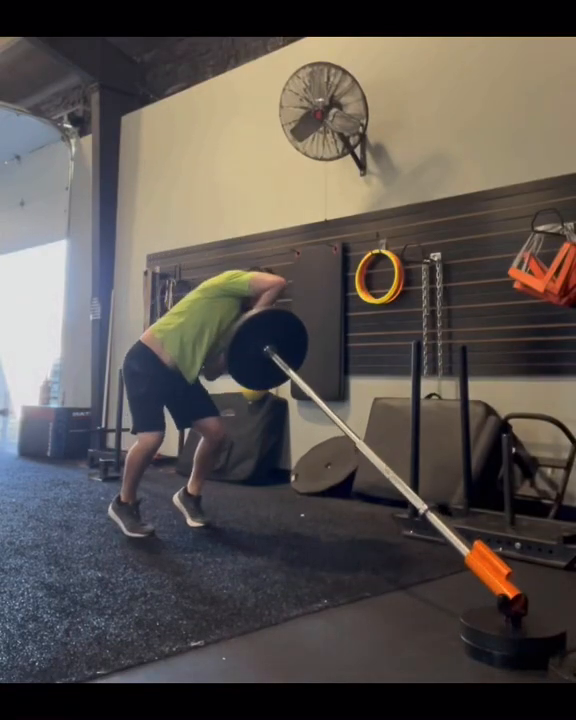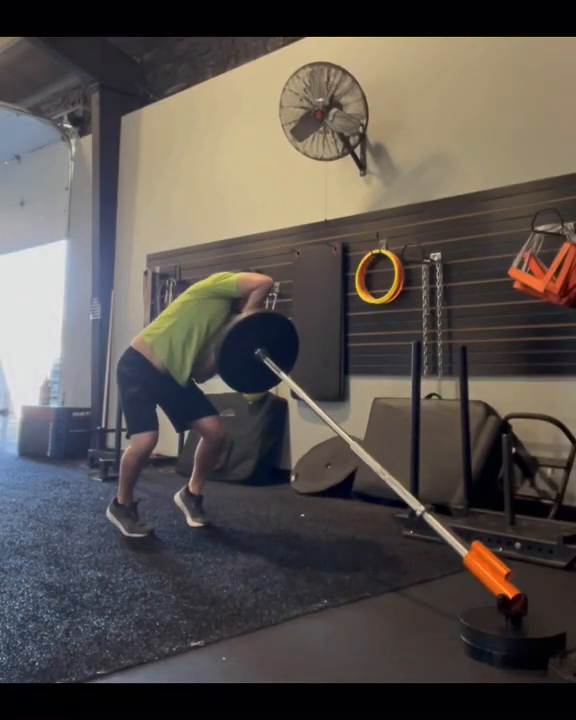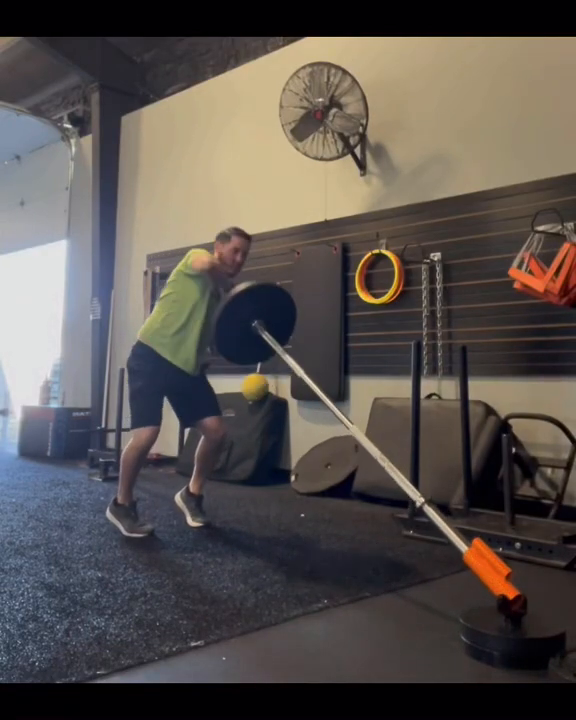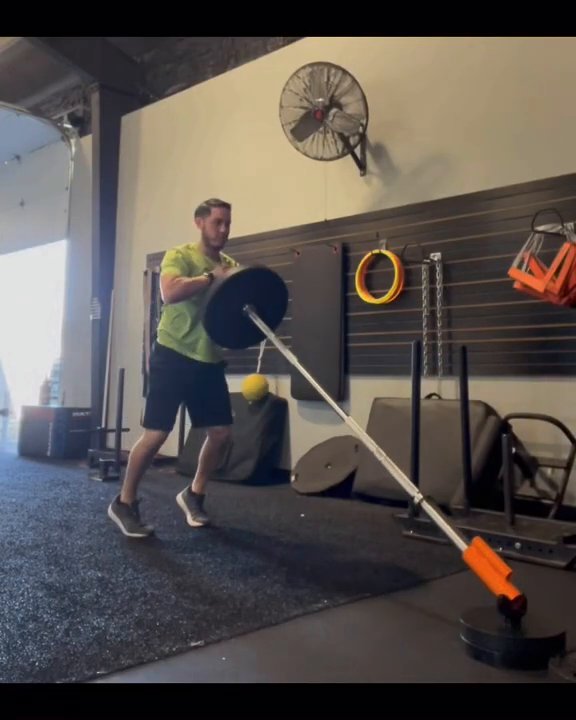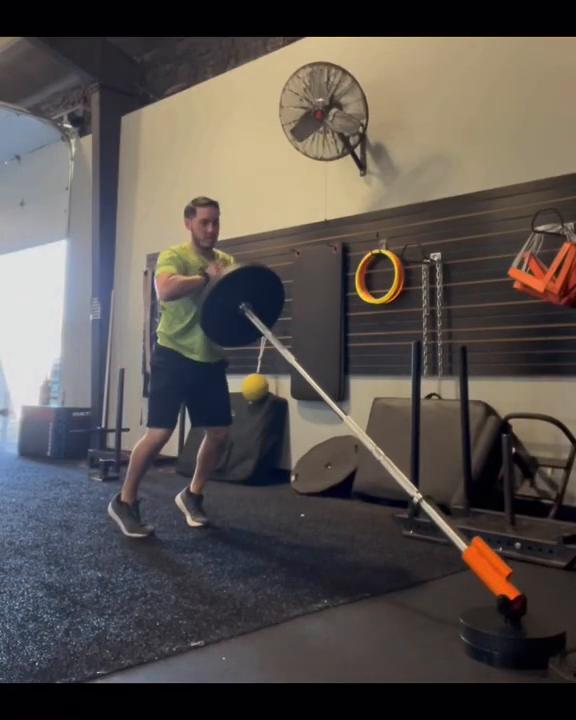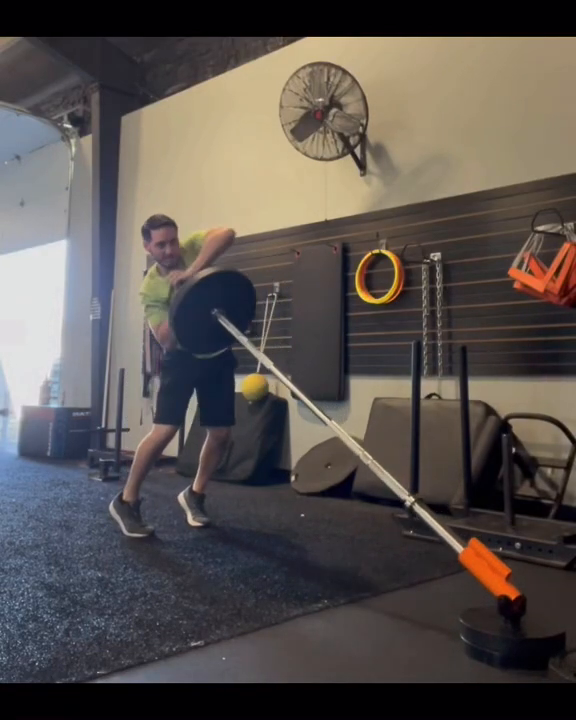
dt=0.4s
person 1, frame 1
left shoulder: (233, 320)
right shoulder: (229, 282)
left elbow: (211, 372)
right elbow: (277, 283)
left hip: (181, 372)
right hip: (148, 361)
left knee: (215, 432)
right knee: (151, 438)
left ankle: (190, 495)
right ankle: (124, 504)
person 1, frame 2
left shoulder: (224, 323)
right shoulder: (218, 284)
left elbow: (201, 373)
right elbow: (263, 282)
left hip: (176, 375)
right hip: (140, 366)
left knee: (215, 432)
right knee: (145, 440)
left ankle: (191, 495)
right ankle: (121, 506)
person 1, frame 3
left shoulder: (224, 290)
right shoulder: (198, 259)
left elbow: (215, 337)
right elbow: (206, 264)
right wrist: (228, 284)
left hip: (188, 365)
right hip: (152, 356)
left knee: (215, 430)
right knee: (146, 433)
left ankle: (192, 495)
right ankle: (121, 505)
person 1, frame 4
left shoulder: (231, 266)
right shoulder: (179, 255)
right elbow: (170, 293)
right wrist: (211, 277)
left hip: (210, 360)
right hip: (173, 356)
left knee: (221, 433)
right knee: (156, 434)
left ankle: (193, 495)
right ankle: (124, 503)
person 1, frame 5
left shoulder: (226, 261)
right shoulder: (173, 255)
right elbow: (166, 291)
right wrist: (208, 276)
left hip: (211, 359)
right hip: (173, 356)
left knee: (218, 433)
right knee: (159, 433)
left ankle: (192, 496)
right ankle: (124, 502)
person 1, frame 6
left shoulder: (192, 248)
right shoulder: (150, 289)
left elbow: (226, 234)
right elbow: (166, 340)
left wrist: (192, 272)
left hip: (218, 356)
right hip: (183, 358)
left knee: (220, 433)
right knee: (164, 430)
left ankle: (194, 495)
right ankle: (125, 502)
